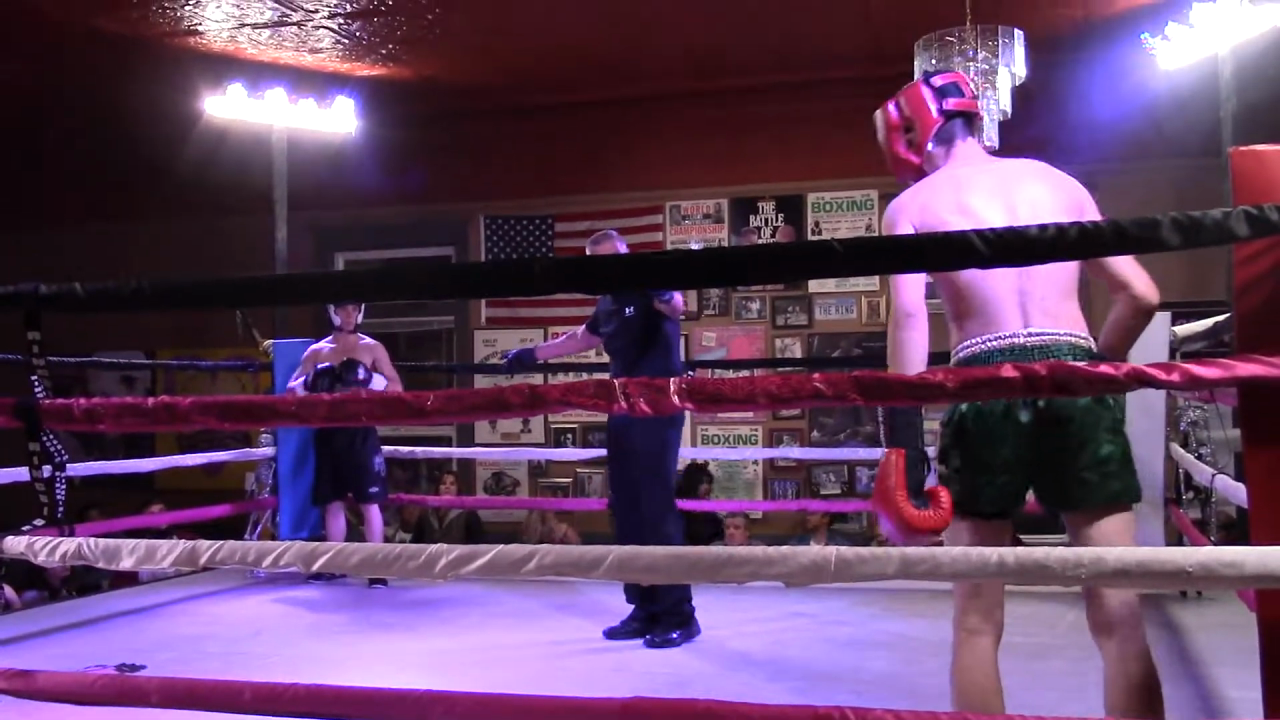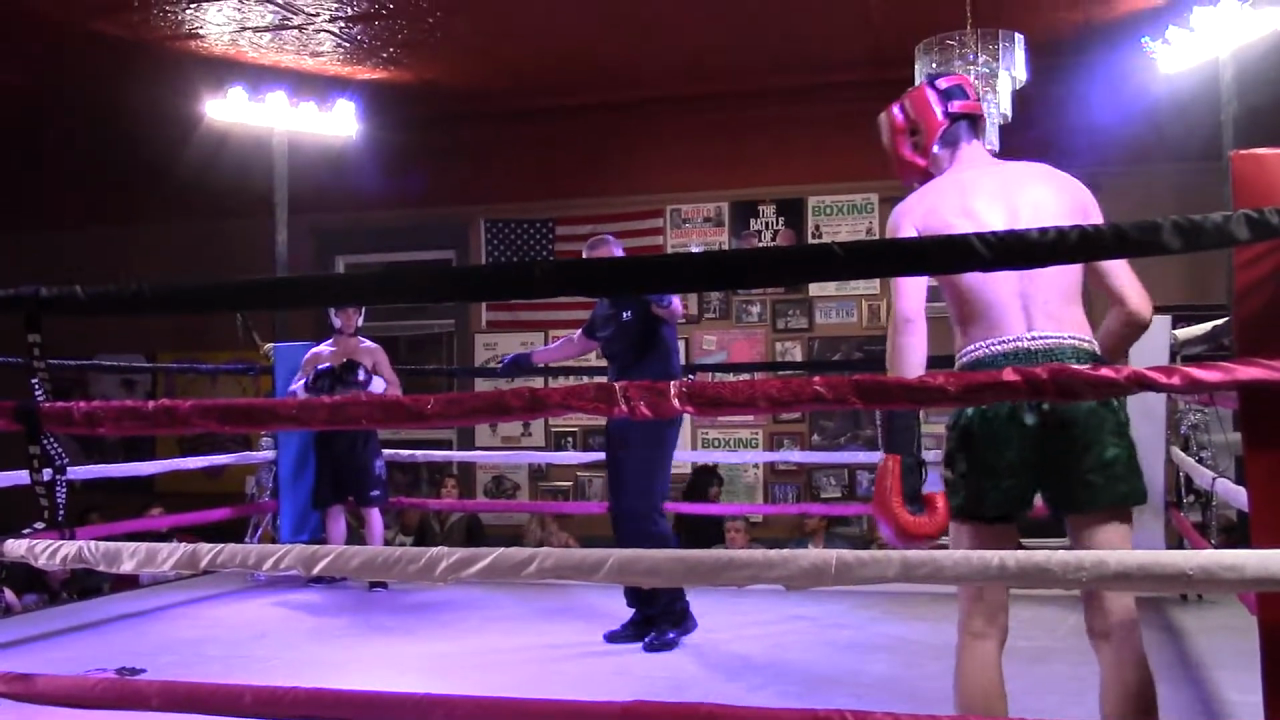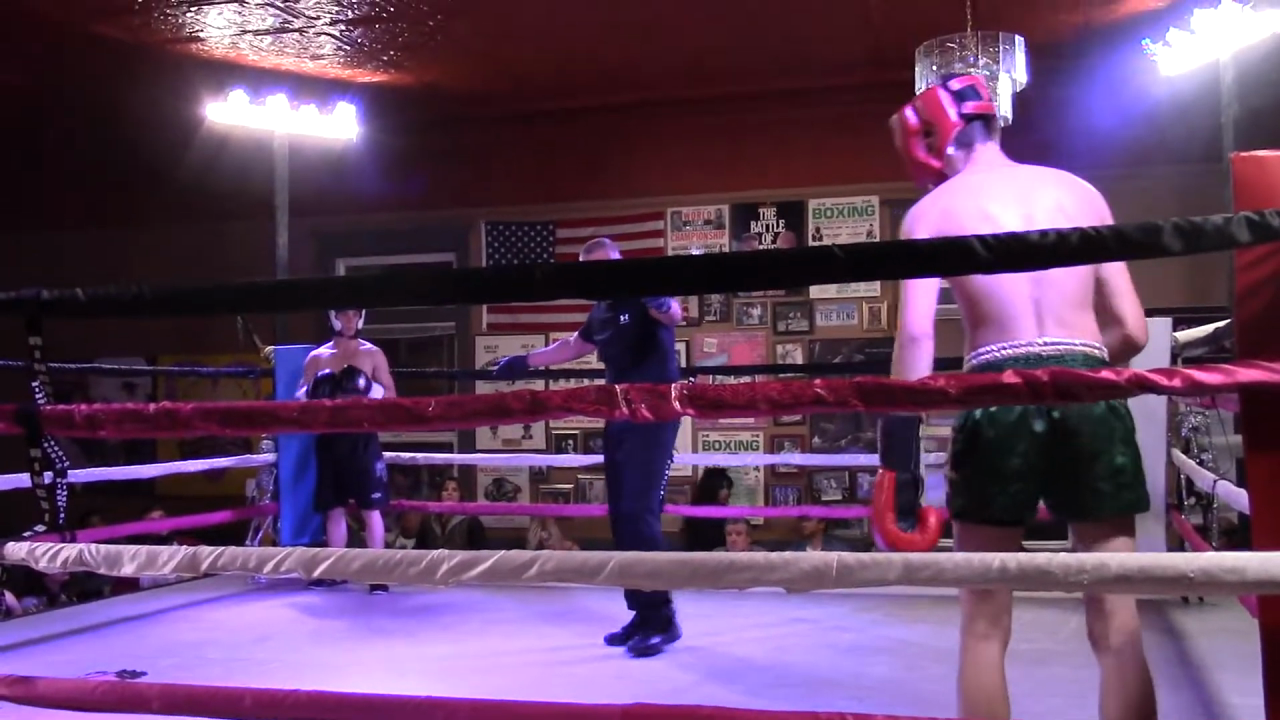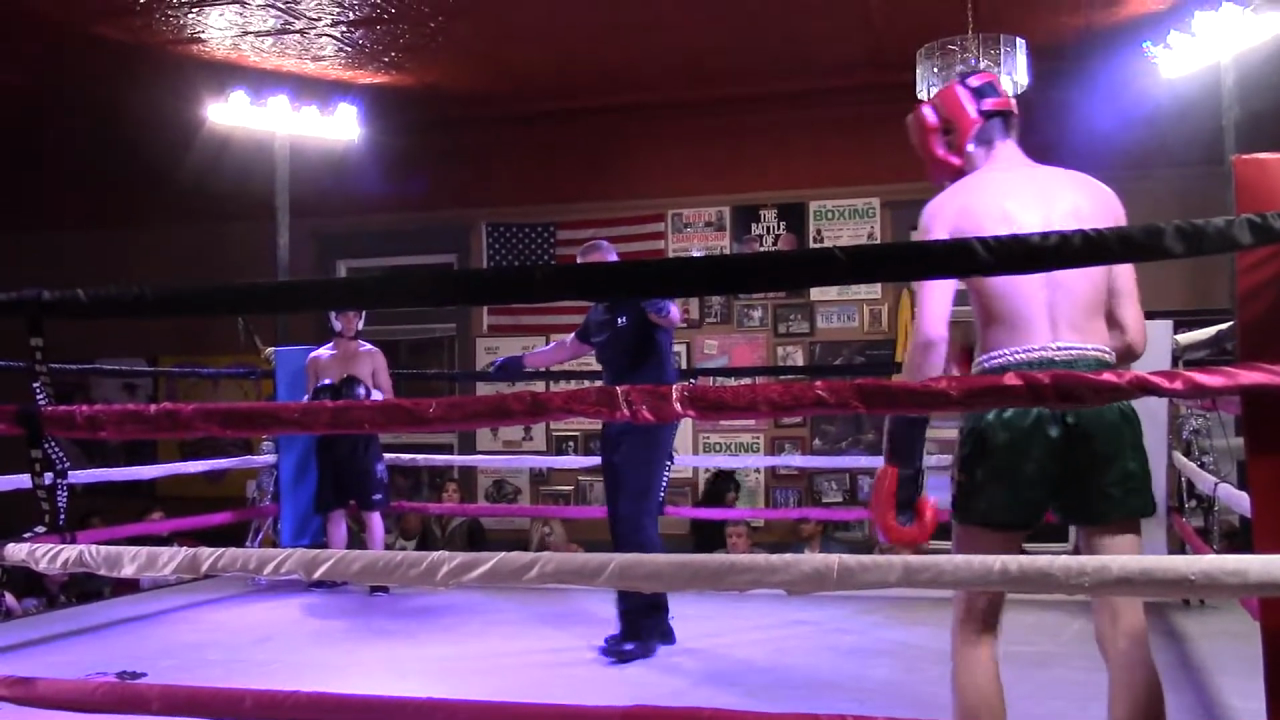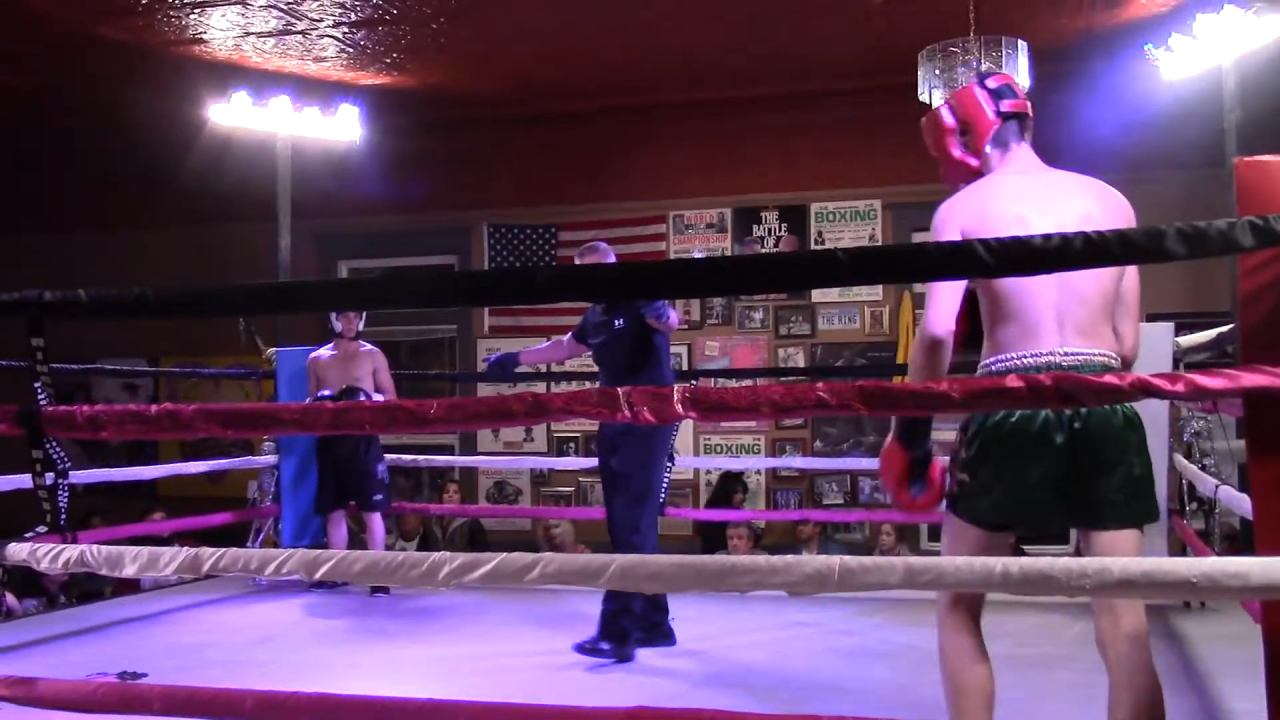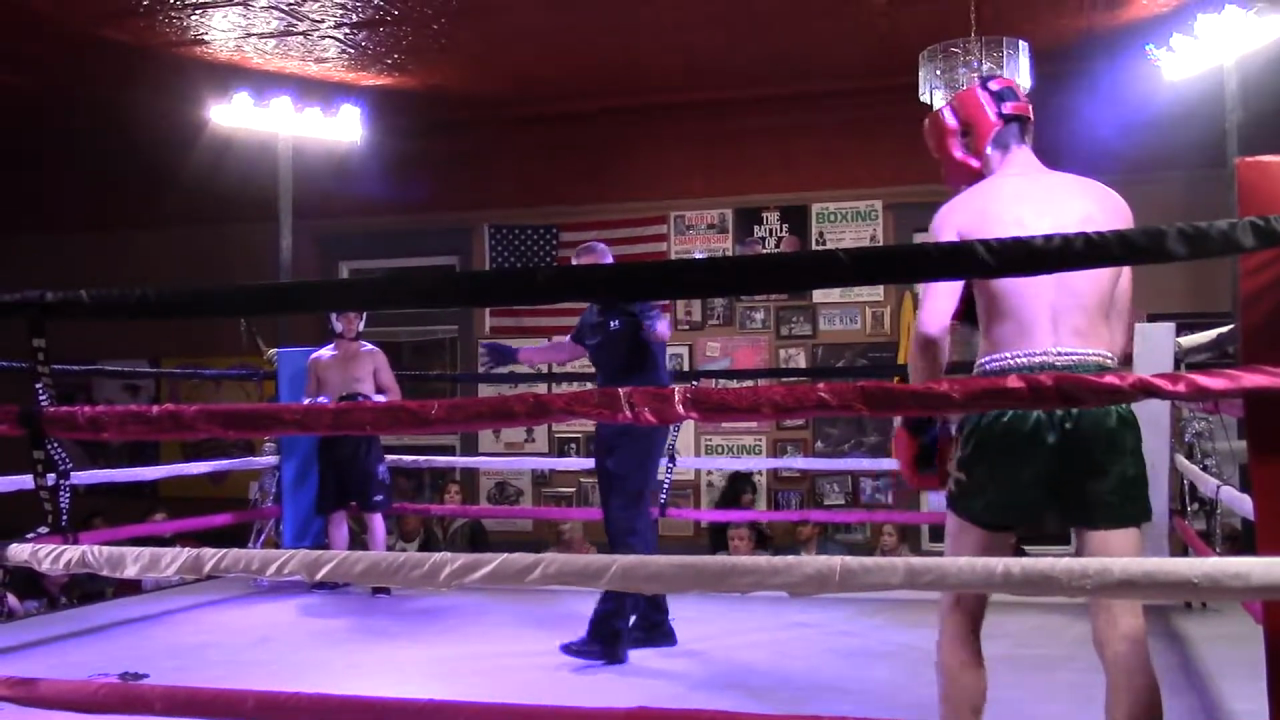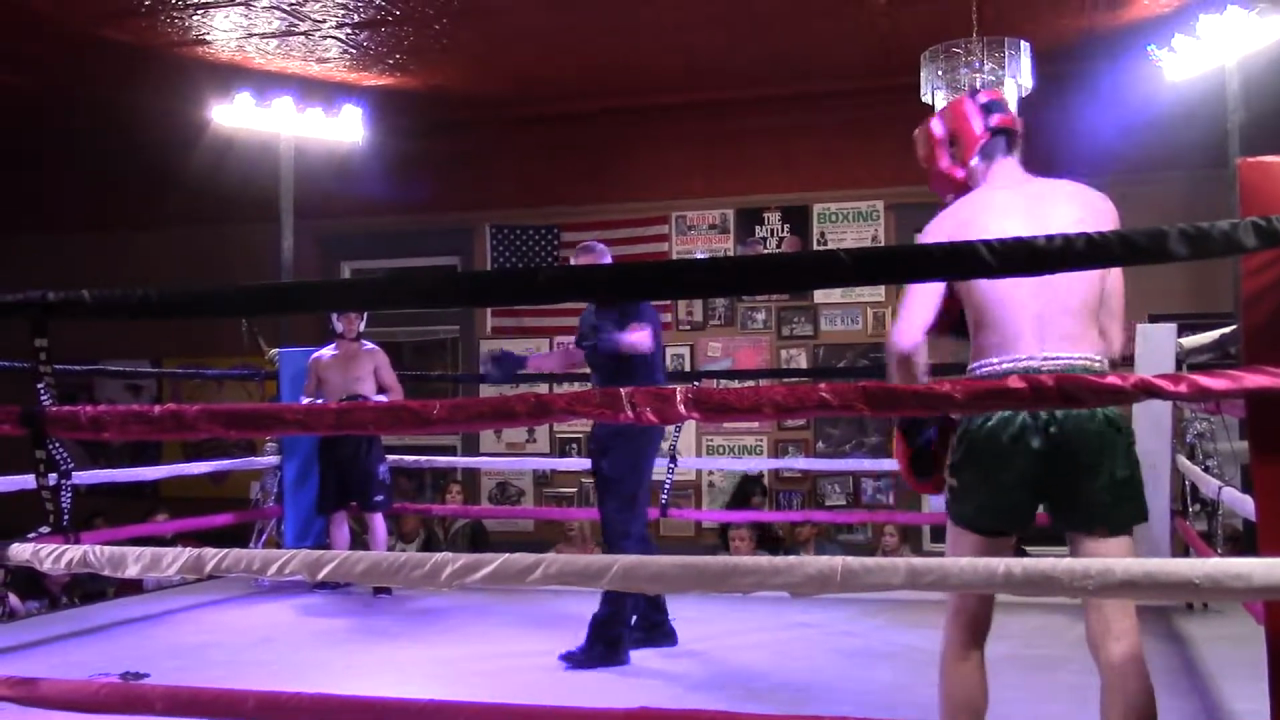
dt=0.1s
person 1, frame 1
left shoulder: (911, 205)
right shoulder: (1060, 183)
left elbow: (909, 314)
right elbow: (1141, 296)
left hip: (988, 396)
right hip: (1078, 387)
left knee: (978, 624)
right knee: (1119, 617)
person 1, frame 2
left shoulder: (916, 209)
right shoulder: (1065, 186)
left elbow: (908, 320)
right elbow: (1134, 308)
left wrist: (900, 444)
left hip: (992, 399)
right hip: (1082, 390)
left knee: (982, 628)
right knee: (1116, 622)
person 1, frame 3
left shoulder: (930, 212)
right shoulder: (1081, 193)
left elbow: (916, 333)
right elbow: (1130, 330)
left wrist: (898, 452)
left hip: (999, 407)
right hip: (1091, 401)
left knee: (987, 630)
right knee: (1118, 632)
person 1, frame 4
left shoulder: (948, 208)
right shoulder: (1097, 195)
left elbow: (931, 333)
right elbow: (1131, 337)
left wrist: (903, 450)
left hip: (1007, 410)
right hip: (1100, 404)
left knee: (975, 629)
right knee: (1125, 632)
person 1, frame 5
left shoulder: (962, 210)
right shoulder: (1111, 203)
left elbow: (937, 331)
right elbow: (1124, 347)
left wrist: (913, 428)
left hip: (1014, 412)
right hip: (1105, 410)
left knee: (958, 611)
right knee: (1126, 633)
person 1, frame 6
left shoulder: (960, 212)
right shoulder: (1108, 203)
left elbow: (931, 328)
right elbow: (1115, 344)
left wrist: (921, 413)
left hip: (1008, 411)
right hip: (1100, 409)
left knee: (961, 614)
right knee: (1124, 634)
person 1, frame 7
left shoulder: (947, 226)
right shoulder: (1094, 205)
left elbow: (904, 345)
right elbow: (1113, 342)
left hip: (1001, 416)
right hip: (1090, 411)
left knee: (966, 626)
right knee: (1117, 637)
person 2, frame 1
left shoulder: (648, 293)
right shoulder: (606, 305)
left elbow: (677, 307)
right elbow: (579, 339)
left wrist: (666, 296)
right wrist: (532, 354)
left hip: (658, 411)
right hip: (622, 413)
left knee: (655, 510)
right knee: (627, 512)
left ankle: (679, 616)
right ankle: (648, 610)
person 2, frame 2
left shoulder: (645, 296)
right shoulder: (603, 309)
left elbow: (675, 311)
right elbow: (575, 344)
left wrist: (665, 300)
right wrist: (529, 359)
left hip: (655, 414)
right hip: (621, 417)
left knee: (643, 508)
right knee: (625, 515)
left ankle: (674, 613)
right ankle: (647, 613)
person 2, frame 3
left shoulder: (643, 299)
right shoulder: (600, 313)
left elbow: (673, 314)
right elbow: (571, 347)
left wrist: (663, 304)
right wrist: (525, 362)
left hip: (653, 418)
right hip: (619, 420)
left knee: (638, 514)
right knee: (624, 518)
left ankle: (658, 620)
right ankle: (649, 618)
person 2, frame 4
left shoulder: (641, 301)
right shoulder: (597, 315)
left elbow: (672, 317)
right elbow: (567, 348)
left wrist: (663, 308)
right wrist: (520, 362)
left hip: (650, 420)
right hip: (616, 422)
left knee: (636, 518)
right knee: (623, 520)
left ankle: (642, 627)
right ankle: (651, 622)
person 2, frame 5
left shoulder: (641, 302)
right shoulder: (594, 317)
left elbow: (669, 321)
right elbow: (563, 347)
left wrist: (662, 315)
right wrist: (516, 359)
left hip: (648, 424)
right hip: (613, 425)
left knee: (631, 522)
right knee: (628, 523)
left ankle: (617, 633)
right ankle: (653, 622)
person 2, frame 6
left shoulder: (636, 303)
right shoulder: (591, 317)
left elbow: (662, 329)
right elbow: (563, 350)
left wrist: (653, 323)
right wrist: (513, 354)
left hip: (643, 425)
right hip: (609, 426)
left knee: (627, 523)
right knee: (629, 524)
left ankle: (608, 635)
right ankle: (653, 622)
person 2, frame 7
left shoulder: (635, 305)
right shoulder: (591, 314)
left elbow: (644, 342)
right elbow: (569, 357)
left wrist: (628, 336)
right wrist: (519, 362)
left hip: (639, 426)
right hip: (608, 427)
left knee: (620, 528)
right knee: (628, 526)
left ankle: (608, 640)
right ankle: (653, 622)
person 3, frame 1
left shoulder: (372, 348)
right shoulder: (316, 352)
left elbow: (397, 388)
right elbow: (291, 391)
left wrist: (368, 378)
right wrist: (310, 382)
left hip: (360, 431)
right hip: (328, 432)
left knee: (369, 502)
right knee: (332, 502)
person 3, frame 2
left shoulder: (372, 351)
right shoulder: (316, 355)
left elbow: (396, 392)
right elbow: (293, 394)
left wrist: (368, 380)
right wrist: (311, 384)
left hip: (361, 434)
right hip: (329, 435)
left knee: (370, 505)
right knee: (332, 506)
person 3, frame 3
left shoulder: (372, 354)
right shoulder: (316, 357)
left elbow: (391, 397)
right elbow: (300, 399)
left wrist: (367, 386)
right wrist: (313, 390)
left hip: (362, 437)
right hip: (329, 438)
left knee: (371, 508)
right knee: (333, 508)
person 3, frame 4
left shoulder: (372, 355)
right shoulder: (316, 359)
left elbow: (389, 399)
left wrist: (367, 393)
right wrist: (316, 397)
left hip: (362, 438)
right hip: (330, 439)
left knee: (371, 509)
right knee: (334, 510)
person 3, frame 5
left shoulder: (372, 355)
right shoulder: (317, 359)
left elbow: (391, 397)
right elbow: (309, 399)
left wrist: (368, 398)
right wrist: (316, 403)
left hip: (362, 439)
right hip: (330, 440)
left knee: (371, 510)
right knee: (334, 510)
person 3, frame 6
left shoulder: (373, 355)
right shoulder: (318, 360)
left elbow: (395, 396)
right elbow: (307, 398)
left wrist: (370, 401)
right wrist: (314, 405)
left hip: (363, 439)
right hip: (331, 440)
left knee: (373, 510)
right knee: (335, 511)
person 3, frame 7
left shoulder: (374, 354)
right shoulder: (318, 359)
left elbow: (397, 394)
right elbow: (306, 397)
left wrist: (370, 401)
right wrist: (313, 406)
left hip: (364, 439)
right hip: (332, 440)
left knee: (373, 511)
right knee: (335, 511)
